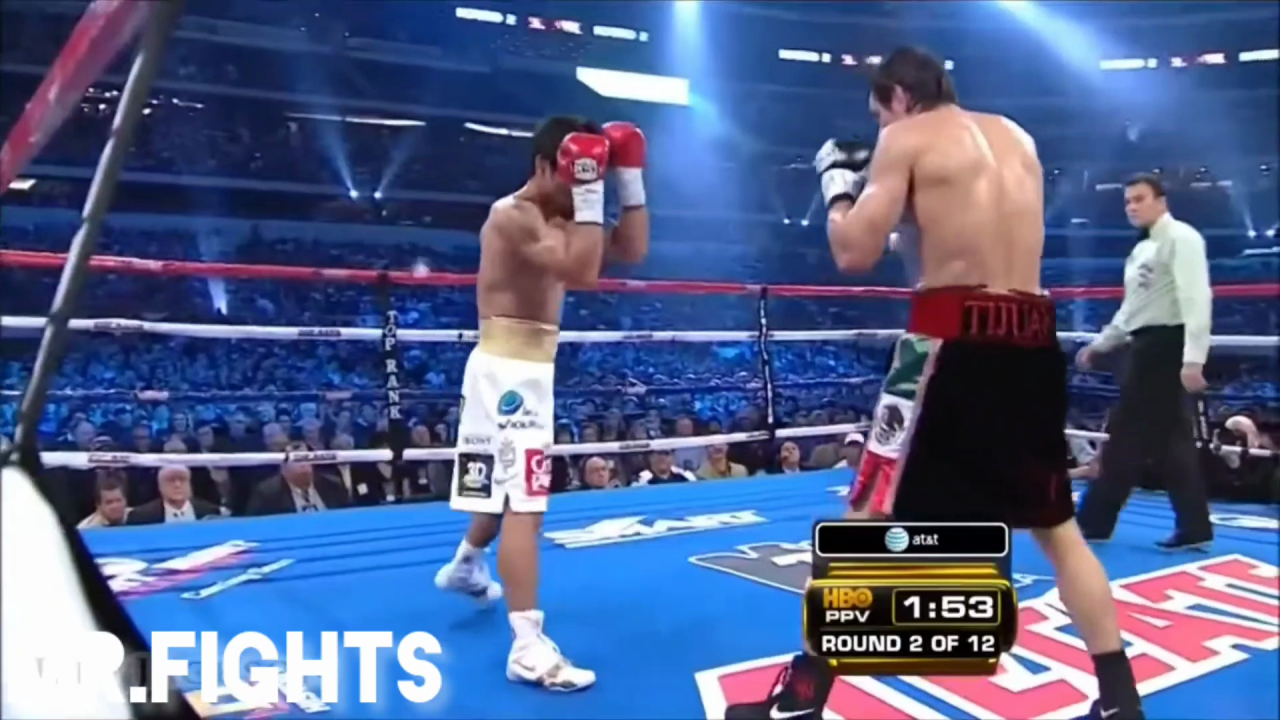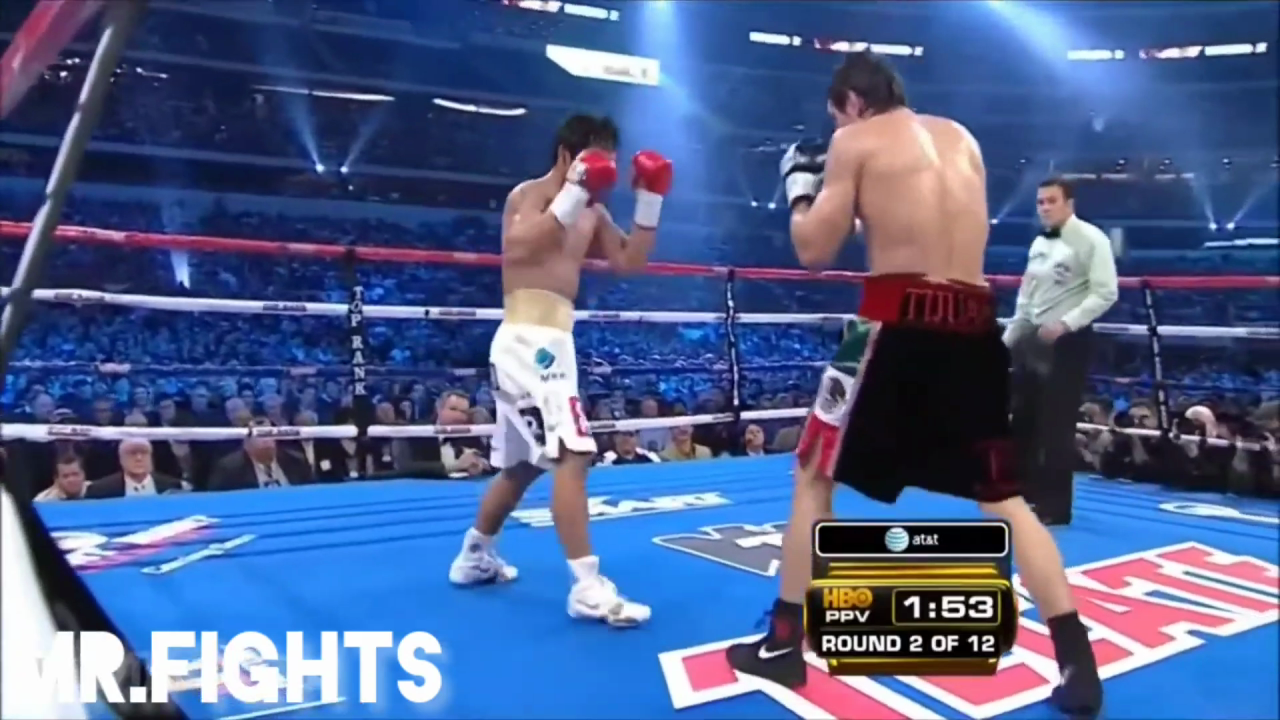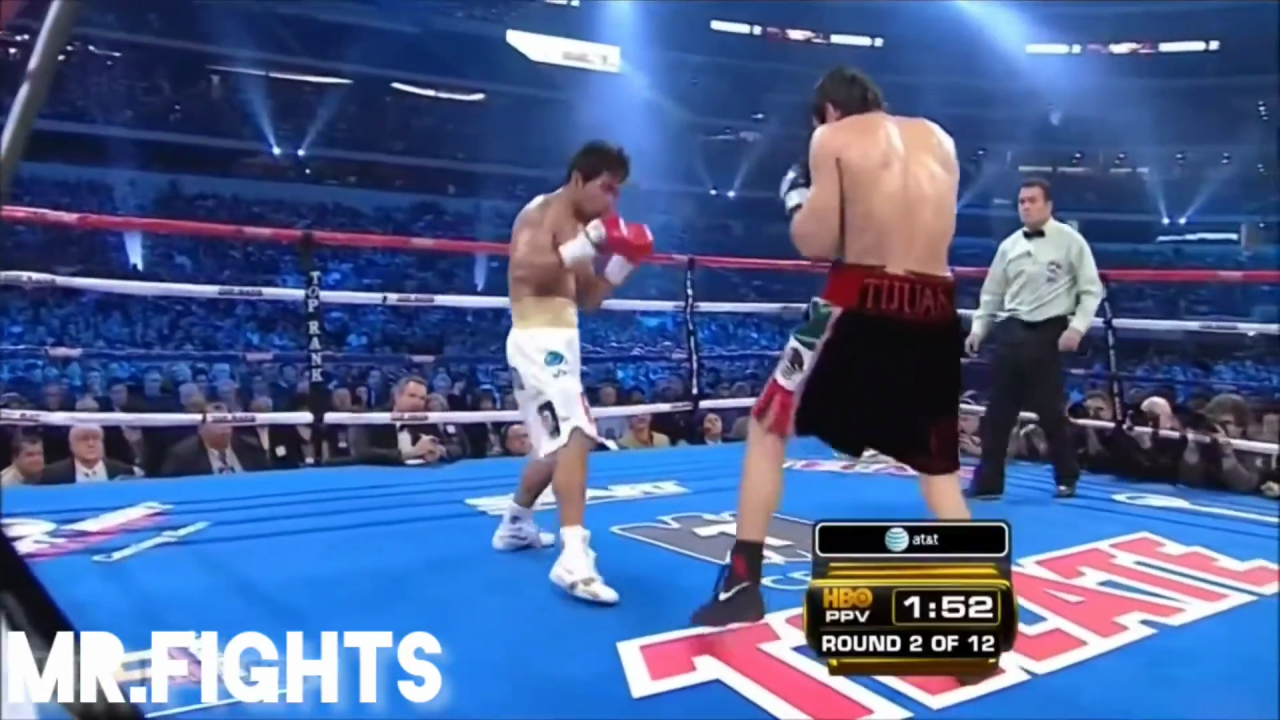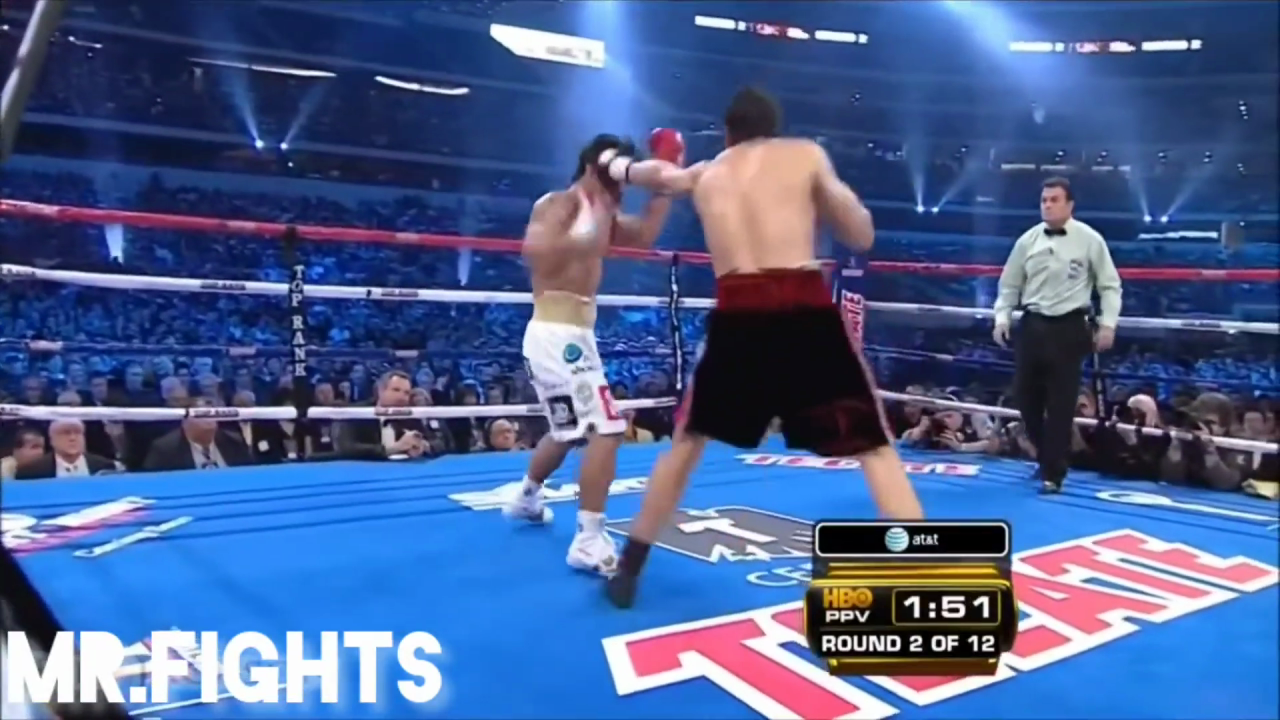
dt=0.5s
person 1, frame 1
left shoulder: (908, 139)
right shoulder: (1017, 137)
left elbow: (855, 253)
left wrist: (839, 178)
left hip: (953, 336)
right hip: (1032, 337)
left knee: (869, 517)
right knee: (1054, 524)
person 1, frame 2
left shoulder: (857, 140)
right shoulder: (960, 137)
left elbow: (814, 248)
left wrist: (800, 180)
left hip: (898, 321)
right hip: (974, 324)
left knee: (816, 476)
right knee: (1003, 498)
left ankle: (782, 644)
right ankle: (1076, 661)
person 1, frame 3
left shoulder: (834, 139)
right shoulder: (939, 139)
left elbow: (817, 243)
left wrist: (799, 194)
left hip: (859, 305)
right hip: (933, 313)
left knee: (768, 428)
right knee: (939, 470)
left ankle: (742, 581)
person 1, frame 4
left shoulder: (704, 173)
right shoulder: (806, 155)
left elbow: (648, 174)
right elbow: (862, 235)
left wrist: (618, 164)
left hip: (737, 312)
right hip: (807, 309)
left knee: (687, 441)
right knee: (875, 451)
left ankle: (629, 569)
person 2, frame 1
left shoulder: (560, 216)
right shoulder: (514, 215)
left elbow: (632, 250)
right elbow: (582, 272)
left wrist: (630, 177)
right wrist: (590, 190)
left hip: (526, 370)
right hip: (508, 371)
left knee: (510, 490)
right knee: (524, 502)
left ankle: (465, 564)
right ankle: (529, 647)
person 2, frame 2
left shoulder: (592, 213)
right shoulder: (530, 196)
left elbow: (633, 261)
right elbow: (520, 249)
left wrist: (650, 198)
right wrist: (570, 195)
left hip: (549, 339)
right hip: (529, 340)
left knee: (522, 463)
right knee: (569, 454)
left ankle: (474, 556)
right ankle: (588, 586)
person 2, frame 3
left shoulder: (577, 225)
right shoulder: (542, 212)
left elbow: (591, 297)
right elbow: (525, 270)
left wrist: (623, 258)
right wrist: (586, 244)
left hip: (557, 340)
right hip: (539, 340)
left knee: (554, 442)
right knee: (575, 437)
left ankle: (515, 525)
right ankle: (574, 559)
person 2, frame 4
left shoulder: (606, 214)
right shoulder: (554, 205)
left elbow: (651, 229)
right elbow: (539, 253)
right wrist: (586, 225)
left hip: (571, 337)
right hip: (558, 337)
left knee: (568, 430)
right knee: (604, 432)
left ankle: (525, 498)
right ankle: (590, 544)
person 3, frame 1
left shoulder: (1181, 239)
right shoulder: (1141, 249)
left elbow: (1196, 301)
left wrist: (1193, 359)
right wrist: (1101, 344)
left hip: (1162, 346)
right hip: (1147, 345)
left knee: (1127, 436)
right knee: (1168, 440)
left ankle: (1095, 521)
right ankle: (1193, 526)
person 3, frame 2
left shoulder: (1090, 239)
right shoulder: (1039, 245)
left elbow: (1105, 293)
left wrist: (1066, 324)
right wrist: (1010, 337)
left hip: (1068, 341)
right hip: (1035, 339)
left knee: (1055, 424)
right knee: (1023, 419)
left ankle: (1055, 508)
right ankle: (1032, 494)
person 3, frame 3
left shoulder: (1070, 241)
right shoulder: (1010, 245)
left elbow: (1092, 290)
right elbow: (992, 292)
left wrist: (1078, 327)
right wrist: (978, 328)
left hip: (1049, 333)
right hip: (1013, 331)
left knee: (1049, 407)
right knee: (999, 408)
left ankle: (1067, 476)
right ankle: (988, 481)
person 3, frame 4
left shoulder: (1089, 240)
right shoulder: (1028, 240)
left elbow: (1110, 285)
right elbow: (1009, 284)
left wrist: (1107, 324)
right wrist: (1002, 318)
left hip: (1069, 327)
right hip: (1033, 325)
left knee: (1061, 402)
right knee: (1028, 398)
left ankle: (1053, 473)
right ankle: (1047, 460)
